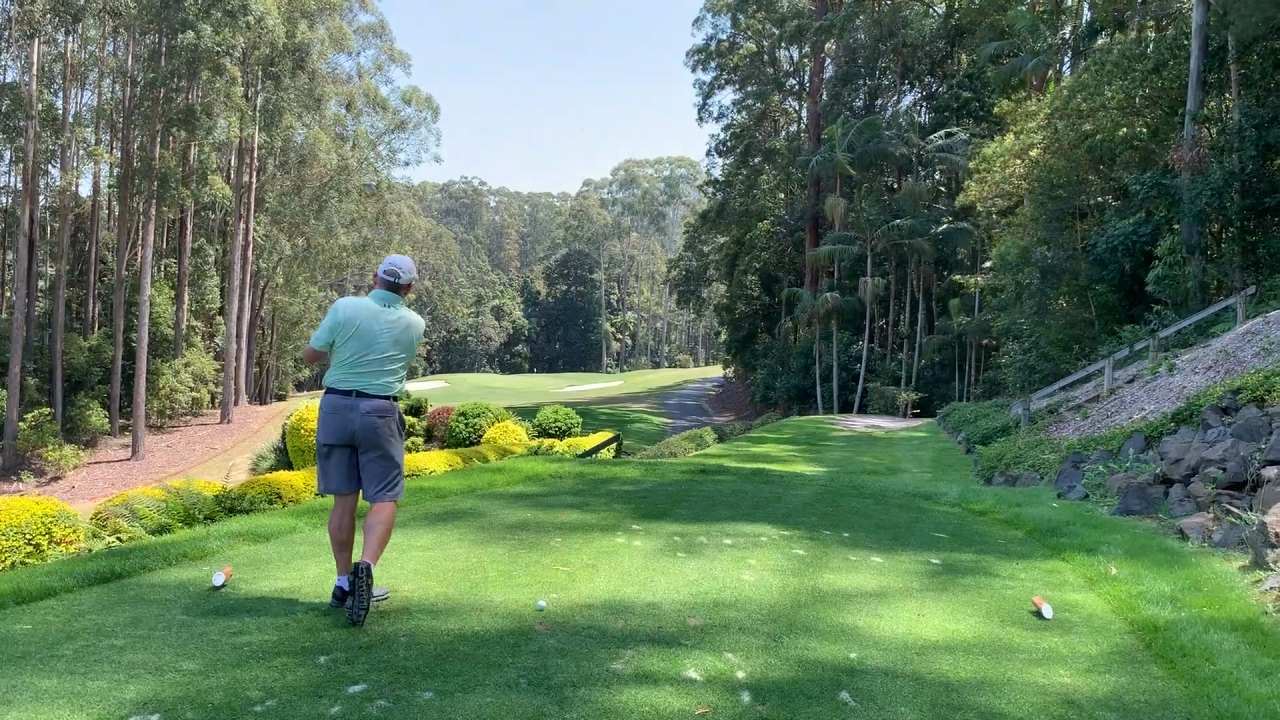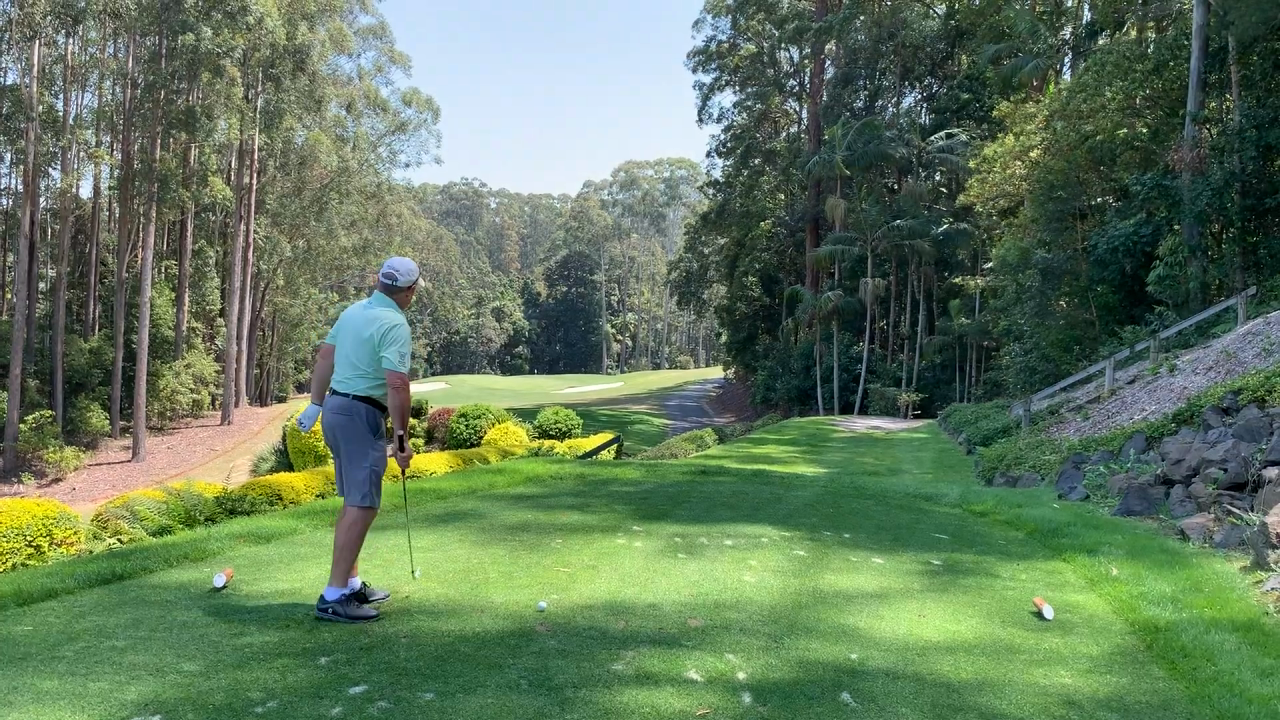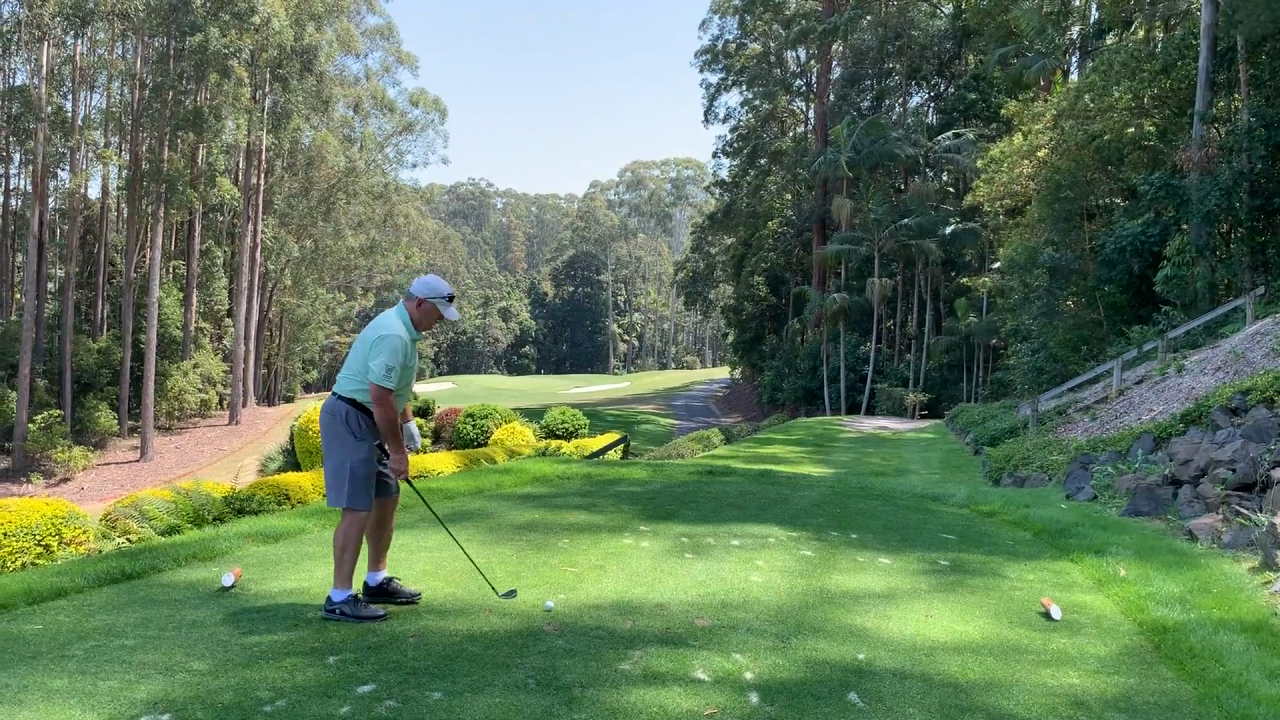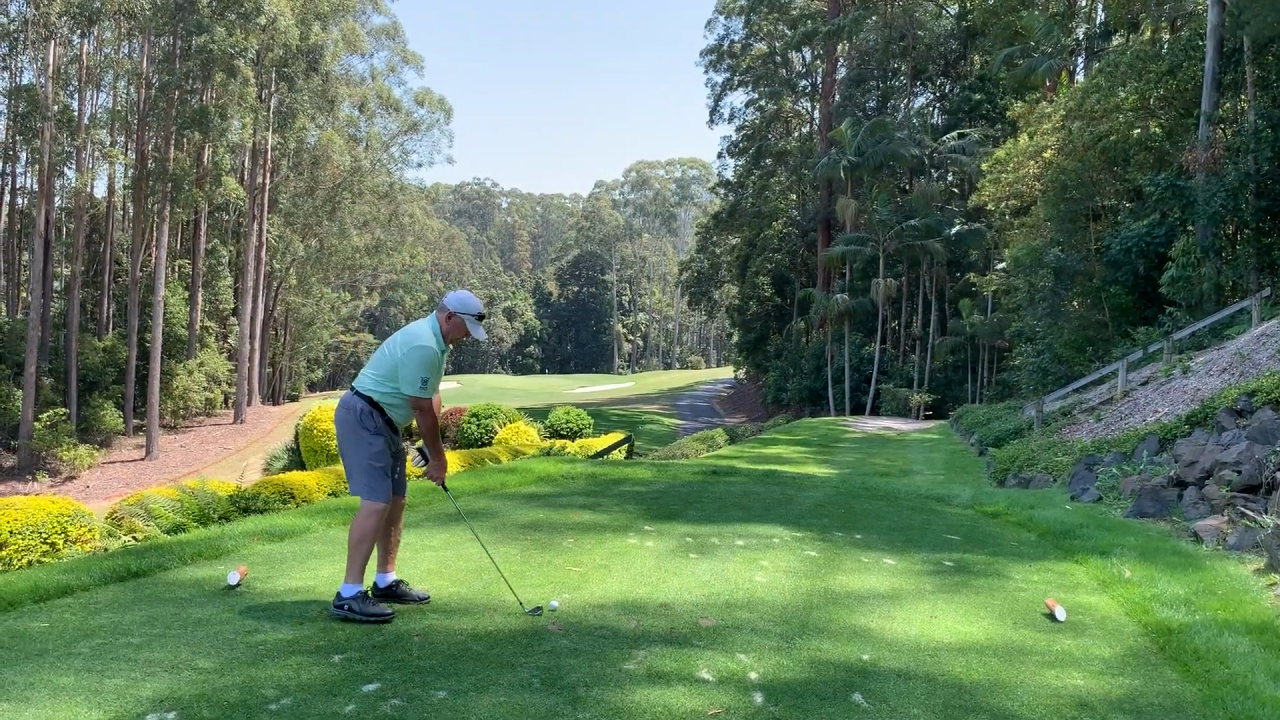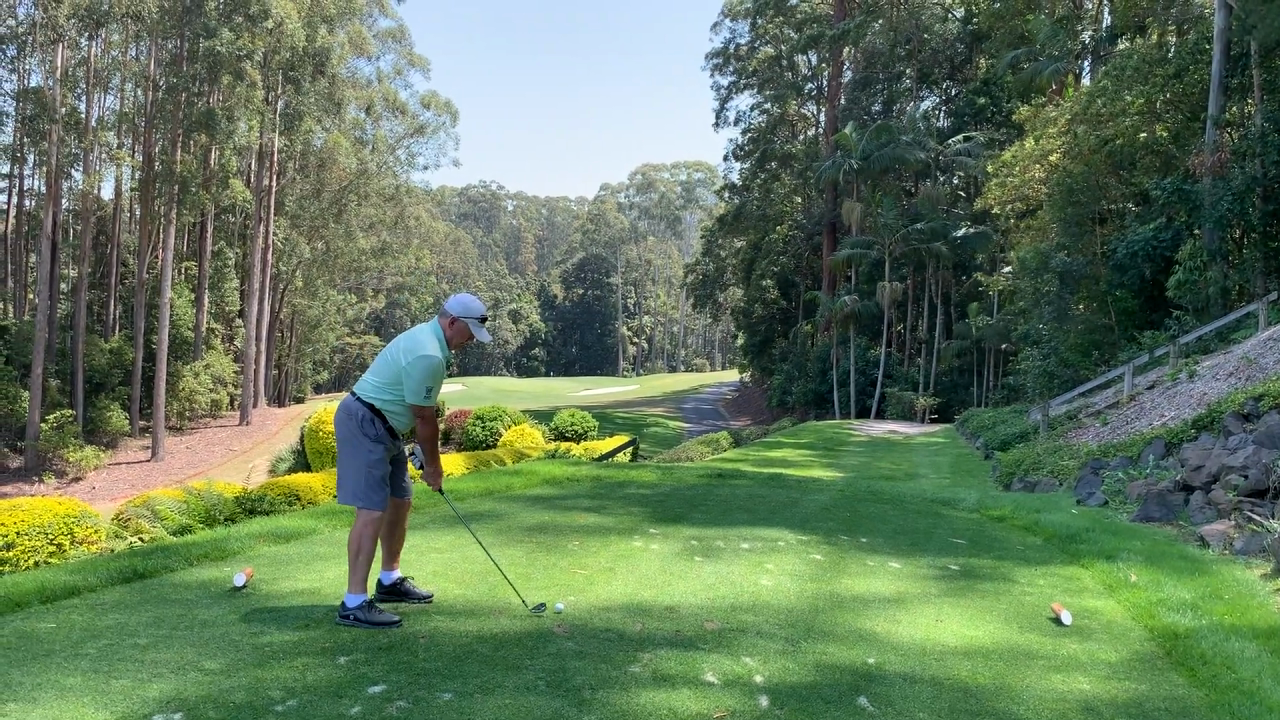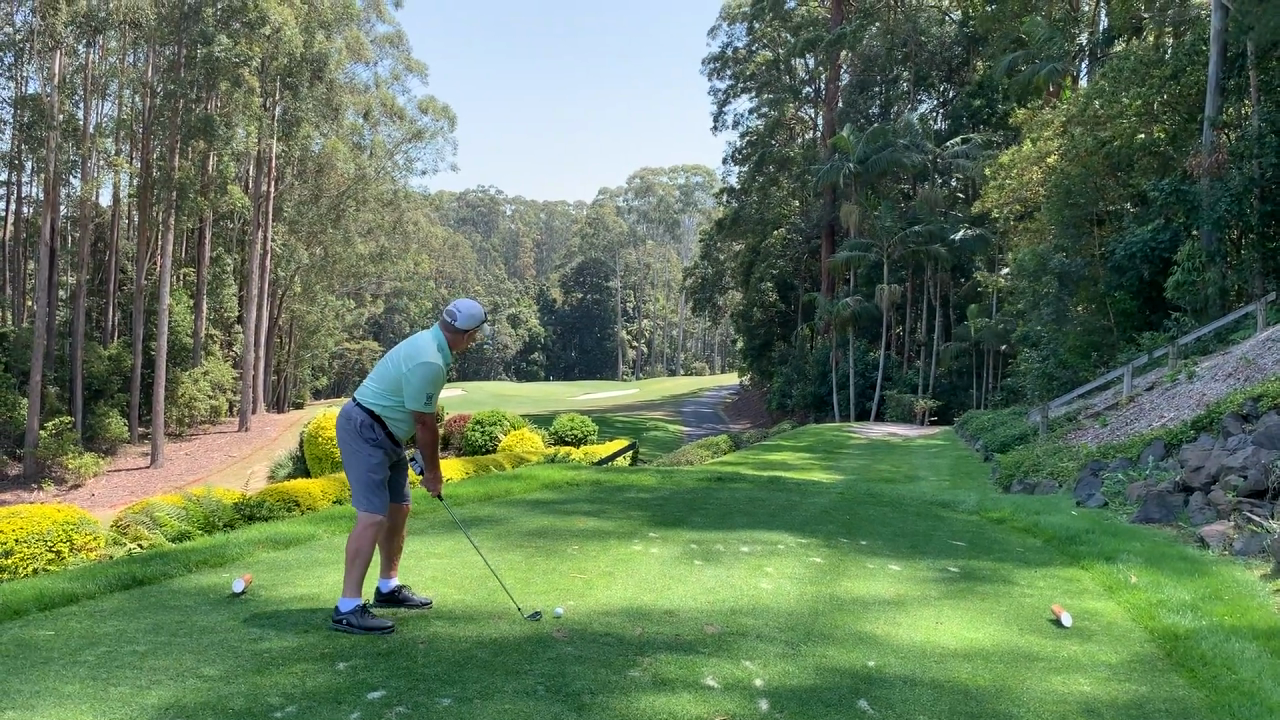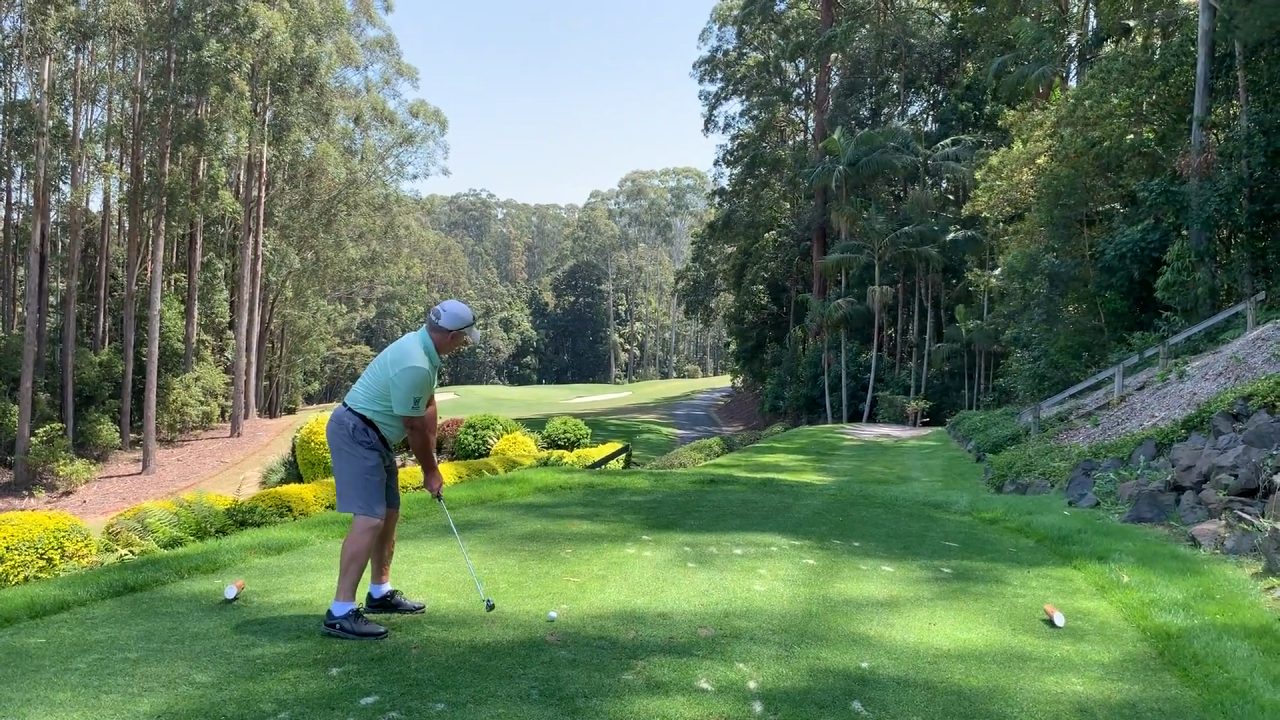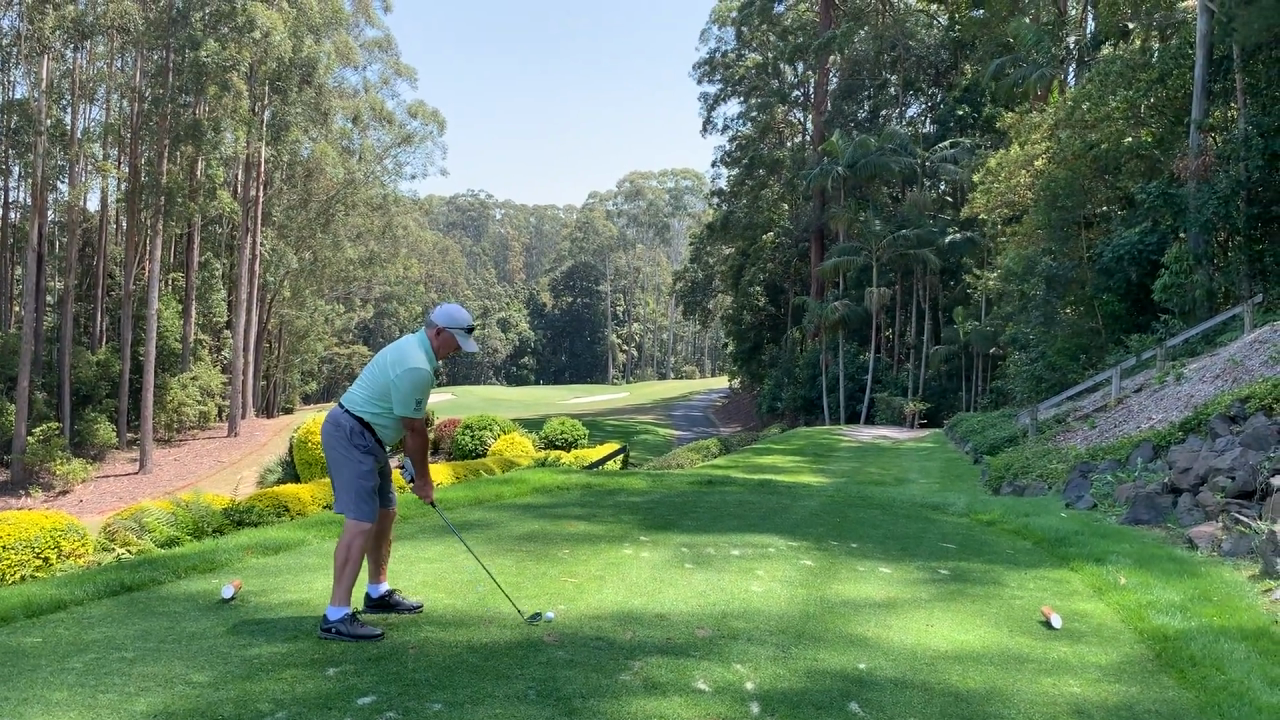
dt=0.5s
person 1, frame 1
left shoulder: (345, 308)
right shoulder: (415, 324)
left elbow: (310, 356)
left hip: (336, 408)
right hip: (380, 414)
left knee: (344, 499)
right knee: (385, 500)
left ankle: (345, 584)
right ankle: (365, 566)
person 1, frame 2
left shoulder: (353, 312)
right shoulder: (394, 324)
left elbow: (324, 358)
right elbow: (397, 387)
left wrist: (316, 404)
right wrist: (401, 437)
left hip: (337, 411)
right hip: (362, 417)
left knee: (354, 503)
right knee: (362, 507)
left ankle: (348, 585)
right ankle: (334, 598)
person 1, frame 3
left shoulder: (399, 325)
right shoulder: (393, 335)
right elbow: (379, 398)
left wrist: (408, 423)
right wrist: (396, 451)
left hip: (364, 422)
right hip: (351, 421)
left knee: (385, 500)
right knee: (358, 509)
left ankle: (377, 581)
right ankle: (339, 598)
person 1, frame 4
left shoulder: (435, 339)
right shoulder: (422, 346)
left elbow: (431, 398)
right elbow: (422, 409)
left wrist: (433, 450)
right wrist: (438, 456)
left hip: (383, 422)
right hip: (364, 418)
left knee: (394, 501)
right knee: (375, 502)
left ankle: (385, 582)
right ankle: (350, 594)
person 1, frame 5
left shoulder: (430, 338)
right shoulder: (427, 355)
left elbow: (423, 414)
right elbow: (424, 417)
left wrist: (423, 450)
right wrist: (433, 465)
left hip: (381, 426)
right hip: (364, 424)
left knee: (399, 501)
right knee: (372, 511)
left ankle: (390, 580)
right ankle: (354, 603)
person 1, frame 6
left shoulder: (430, 342)
right shoulder: (428, 362)
left elbow: (424, 419)
right elbow: (425, 423)
left wrist: (423, 456)
right wrist: (433, 471)
left hip: (383, 432)
right hip: (365, 430)
left knee: (398, 508)
right knee: (373, 515)
left ankle: (389, 587)
right ankle: (348, 608)
person 1, frame 7
left shoulder: (421, 347)
right shoulder: (414, 366)
left elbow: (428, 408)
right elbow: (415, 427)
left wrist: (430, 456)
right wrist: (431, 471)
left hip: (371, 436)
right hip: (356, 434)
left knee: (388, 514)
right knee: (369, 519)
left ankle: (380, 593)
right ankle: (341, 612)
person 1, frame 8
left shoulder: (415, 346)
right shoulder: (416, 368)
left elbow: (411, 424)
right elbow: (415, 430)
left wrist: (410, 459)
right wrist: (424, 479)
left hip: (364, 437)
right hip: (352, 437)
left knee: (384, 513)
right knee: (361, 522)
left ankle: (379, 593)
right ankle: (336, 616)
